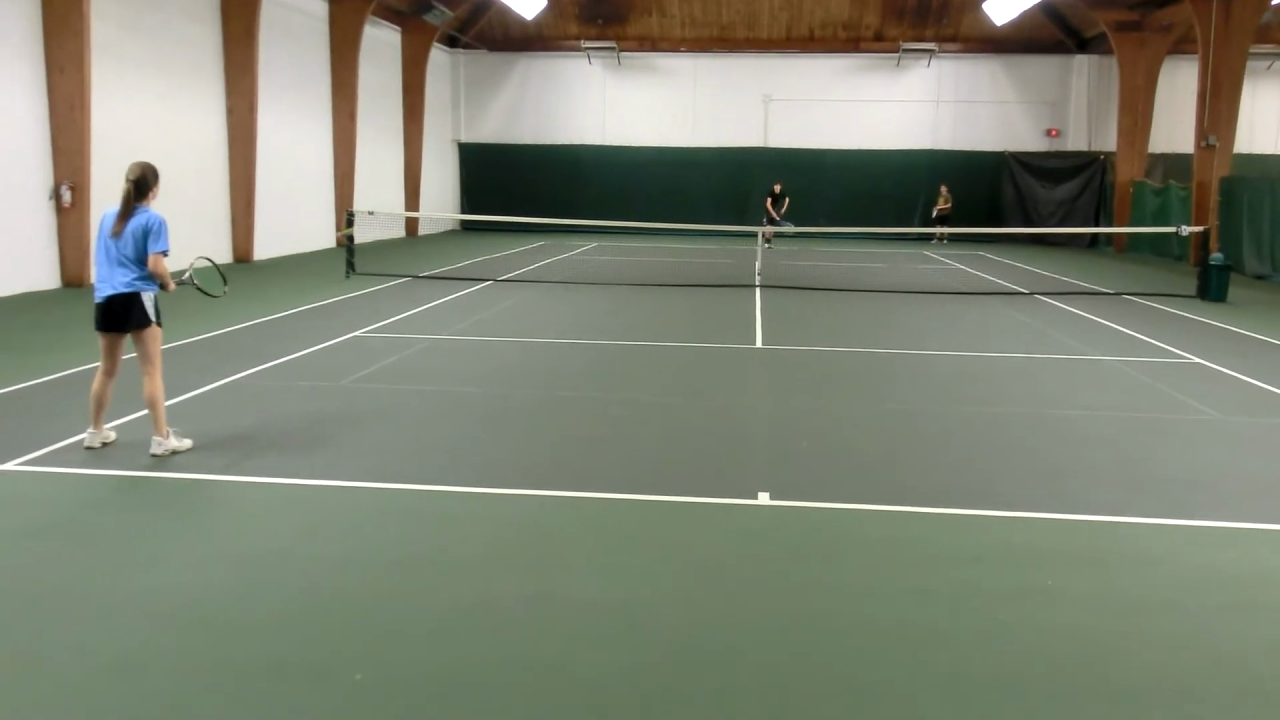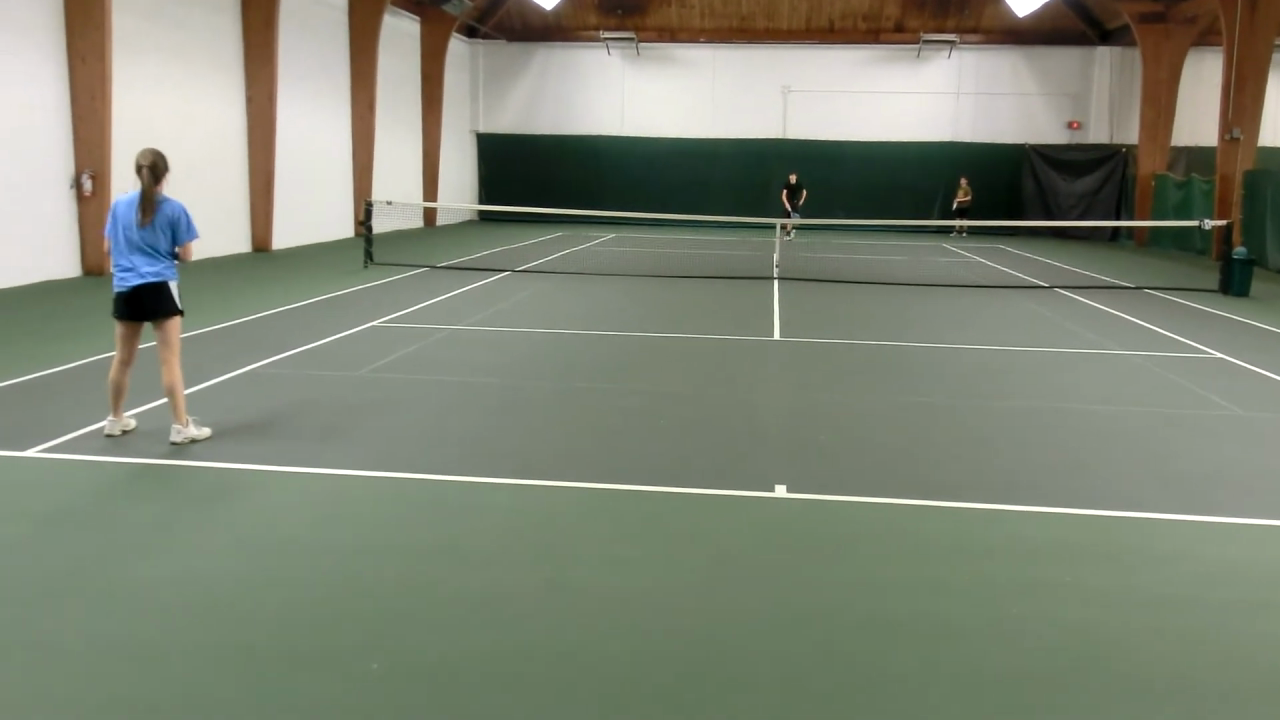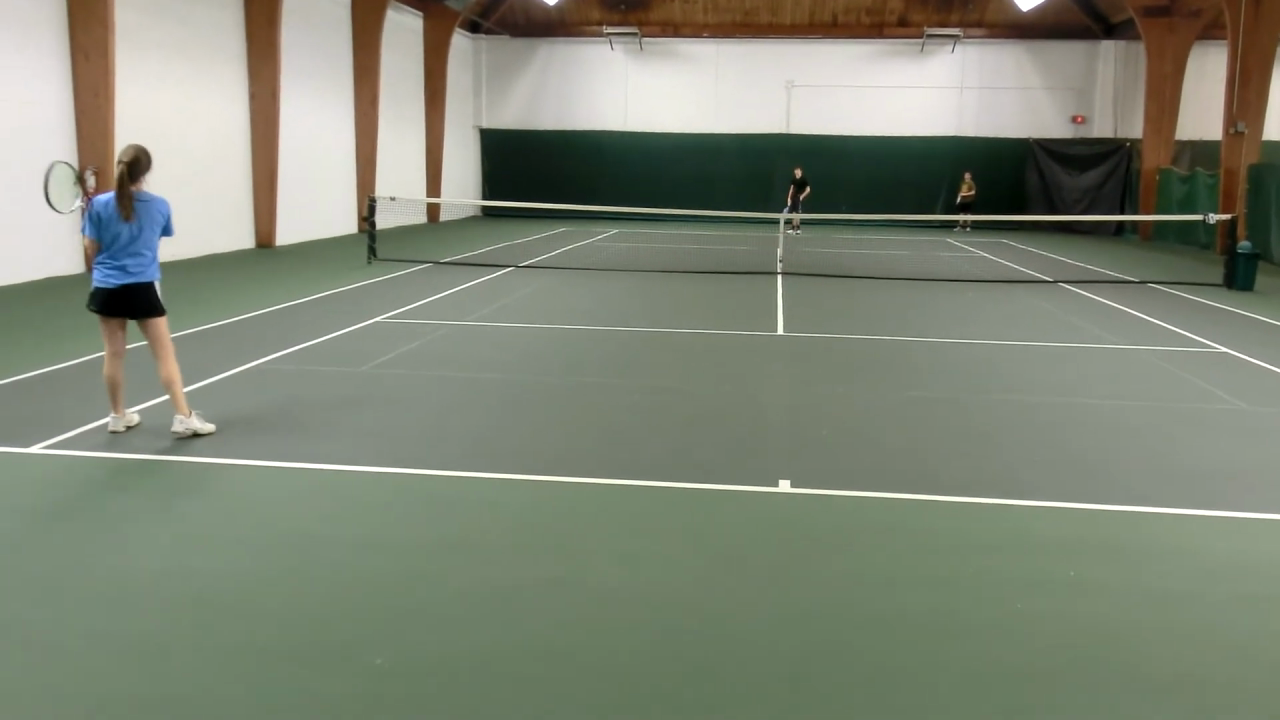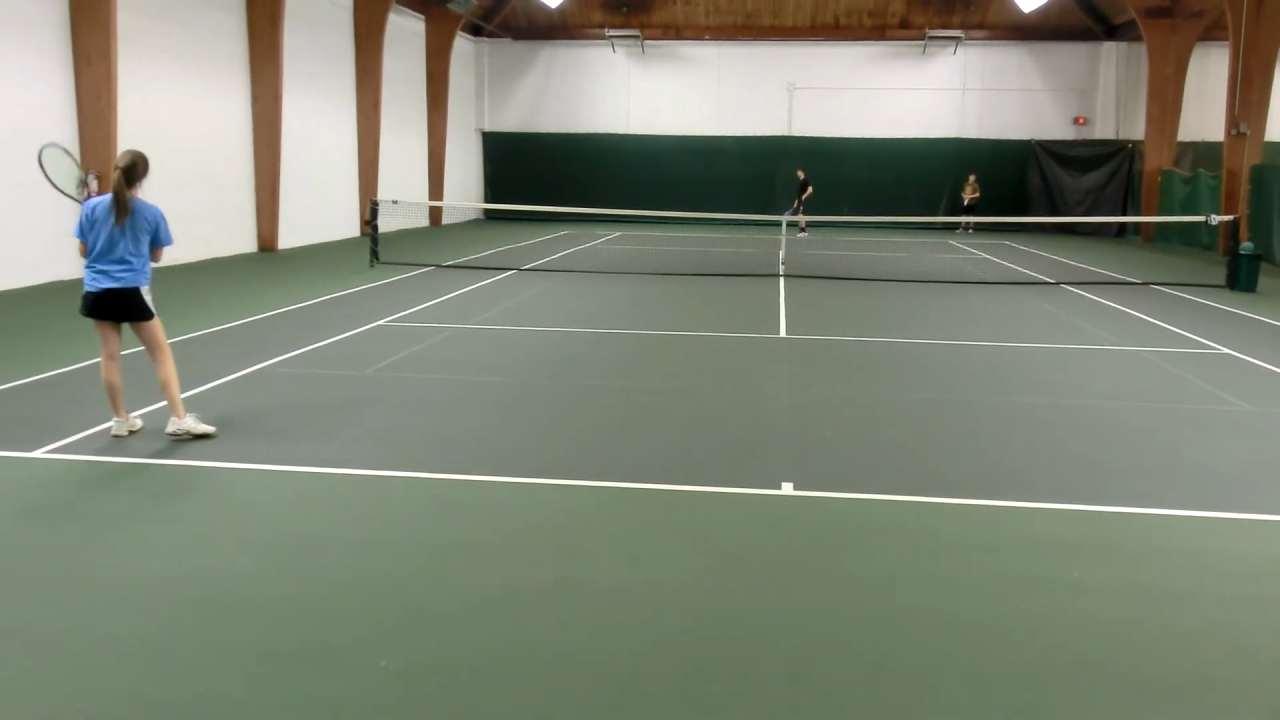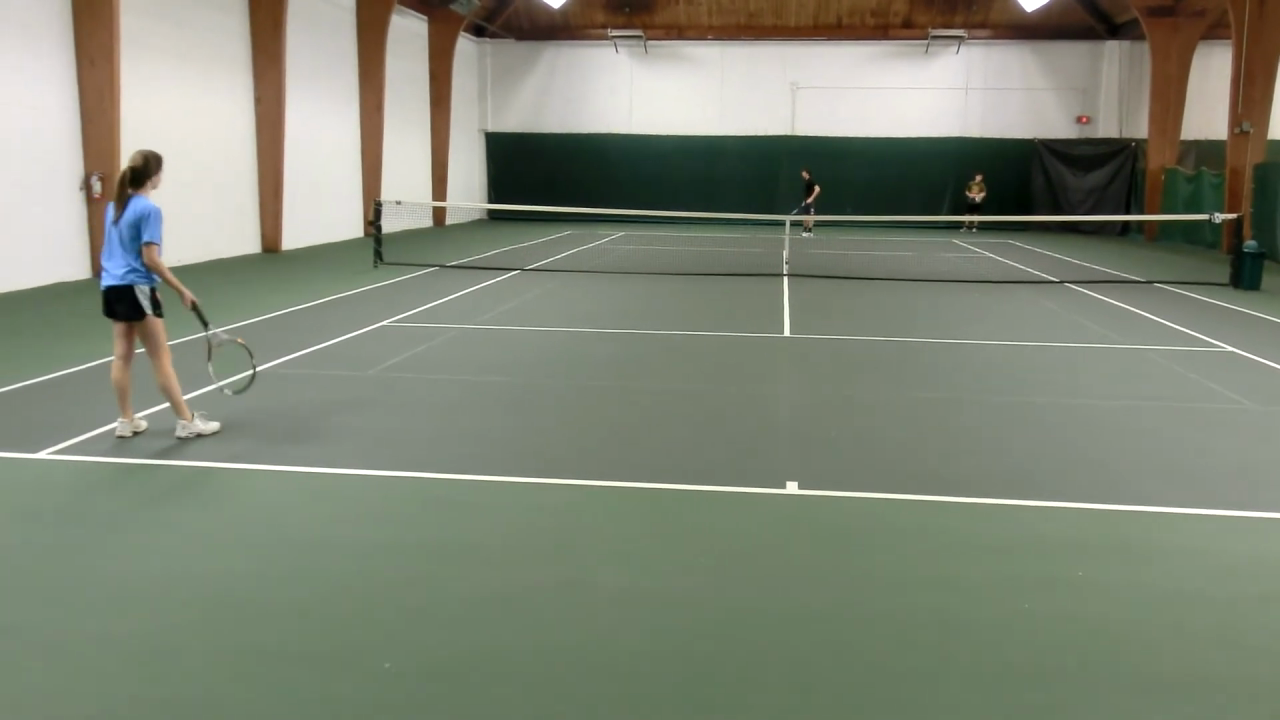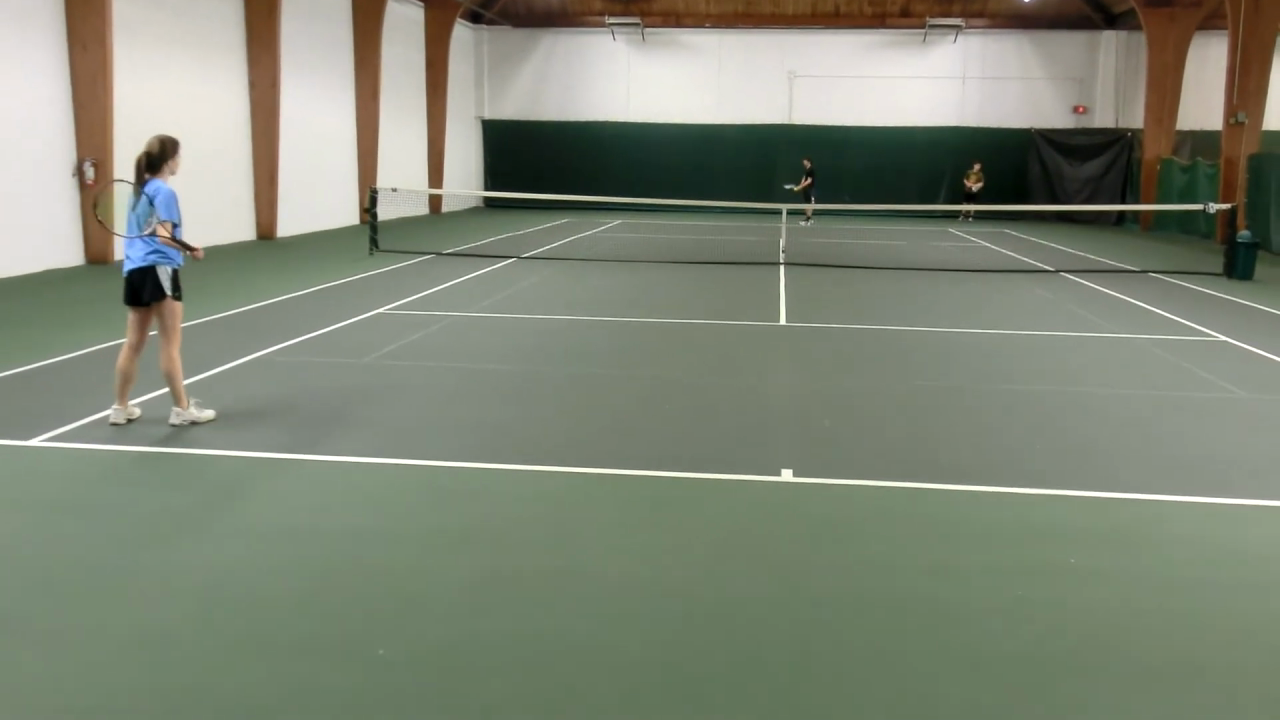
dt=0.4s
person 1, frame 1
left shoulder: (108, 217)
right shoulder: (153, 220)
left elbow: (99, 259)
right elbow: (155, 266)
right wrist: (168, 283)
left hip: (105, 299)
right hip: (136, 298)
left knee: (106, 369)
right knee: (152, 371)
left ankle: (95, 431)
right ankle: (161, 437)
person 1, frame 2
left shoulder: (119, 205)
right shoulder: (174, 209)
left elbow: (108, 248)
right elbow: (186, 256)
left hip: (125, 289)
right hip: (160, 287)
left knee: (123, 358)
right knee: (170, 360)
left ankle: (115, 419)
right ankle: (181, 426)
person 1, frame 3
left shoulder: (100, 204)
right shoulder: (160, 206)
left elbow: (91, 249)
left hip: (107, 287)
right hip: (144, 287)
left knee: (114, 353)
right knee: (165, 353)
left ankle: (118, 415)
right ankle: (184, 417)
person 1, frame 4
left shoulder: (92, 207)
right shoulder: (151, 213)
left elbow: (83, 251)
right elbow: (157, 257)
left hip: (97, 291)
right hip: (133, 291)
left knee: (110, 356)
right knee: (162, 353)
left ankle: (121, 420)
right ankle: (179, 418)
person 1, frame 5
left shoulder: (116, 205)
right shoulder: (148, 210)
right elbow: (150, 259)
right wrist: (180, 288)
left hip: (112, 286)
right hip: (136, 287)
left knee: (122, 355)
right knee: (161, 358)
left ankle: (126, 420)
right ankle: (186, 421)
person 1, frame 6
left shoulder: (140, 190)
right shoulder: (163, 191)
right elbow: (163, 234)
left wrist: (181, 245)
right wrist: (187, 246)
left hip: (135, 271)
right hip: (158, 269)
left knee: (133, 342)
right knee: (170, 343)
left ankle: (120, 407)
right ankle: (182, 408)
